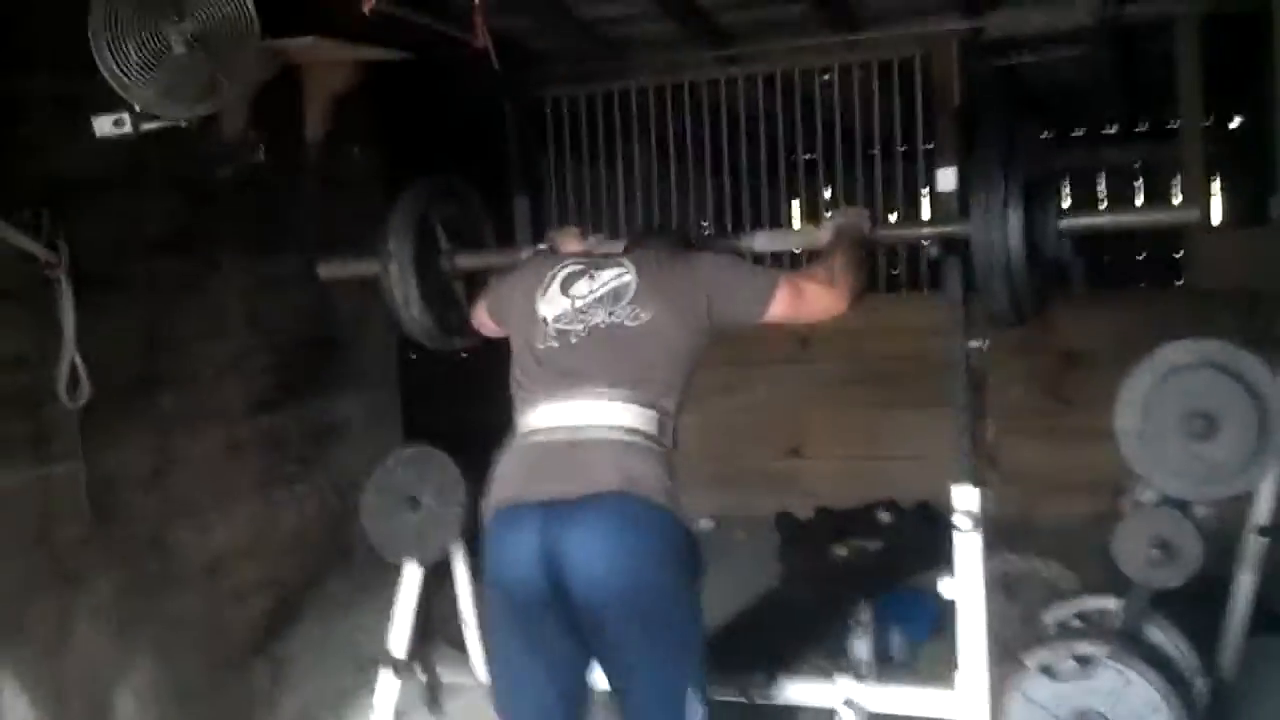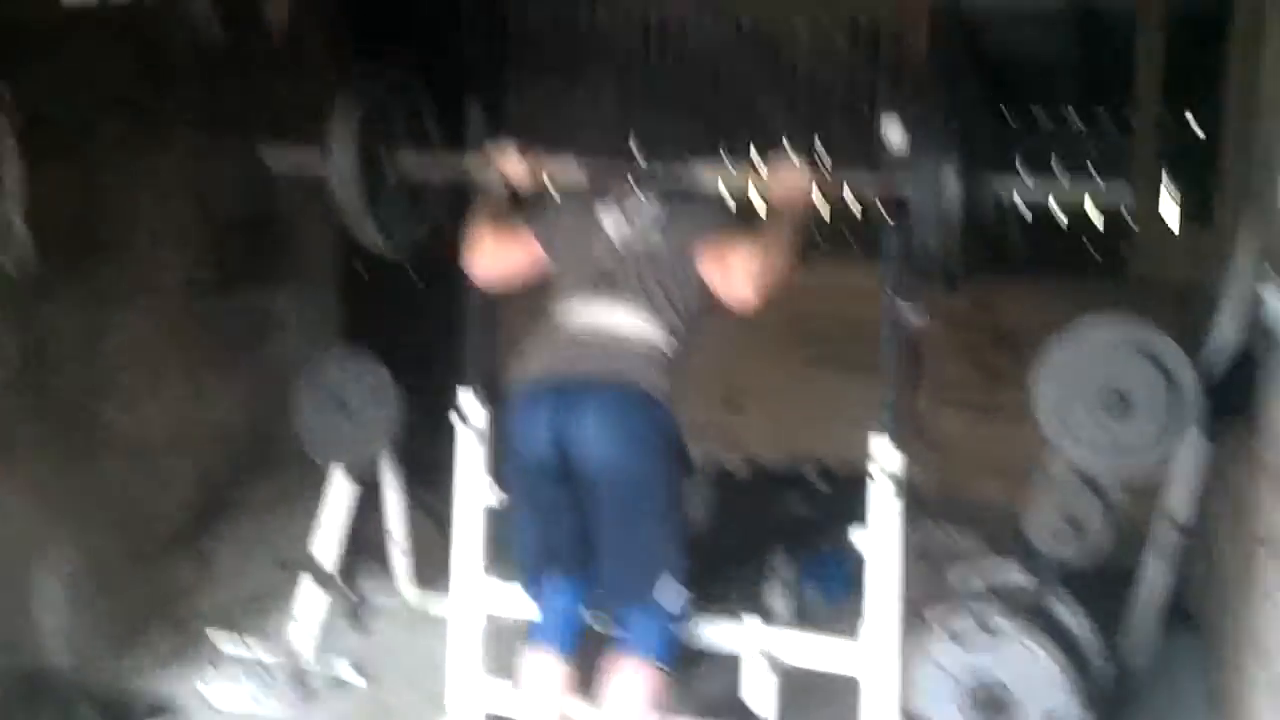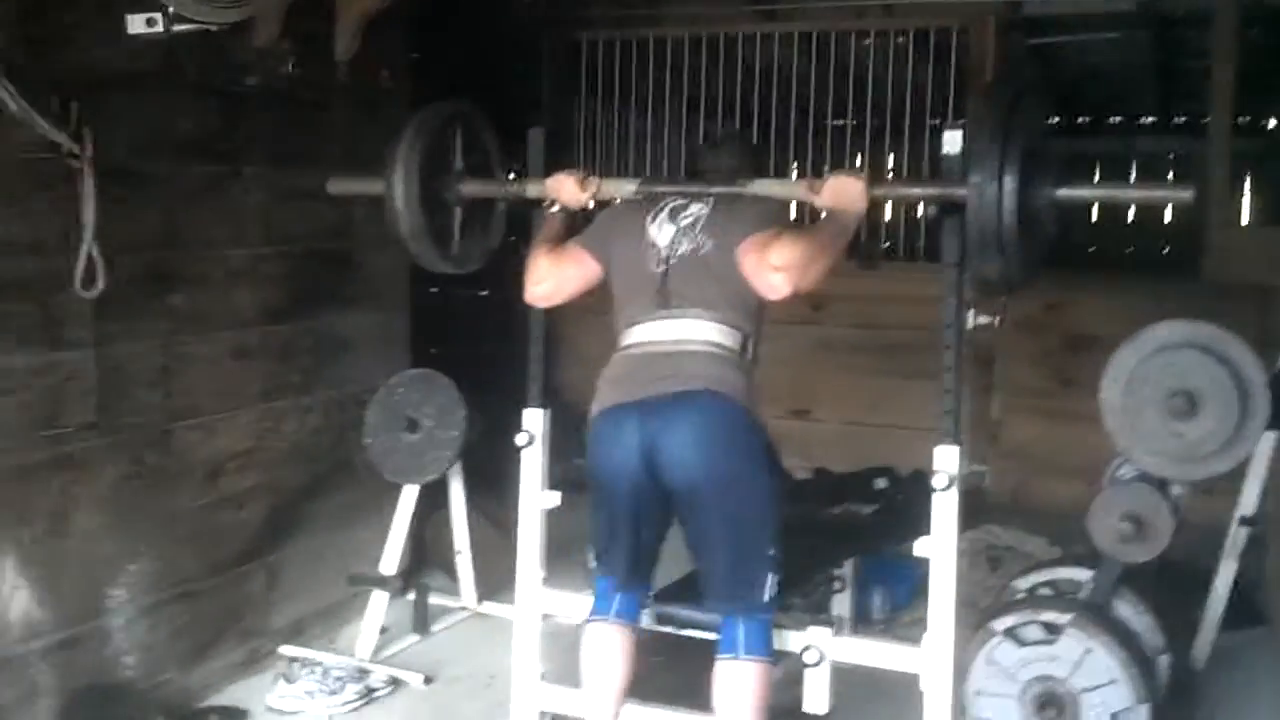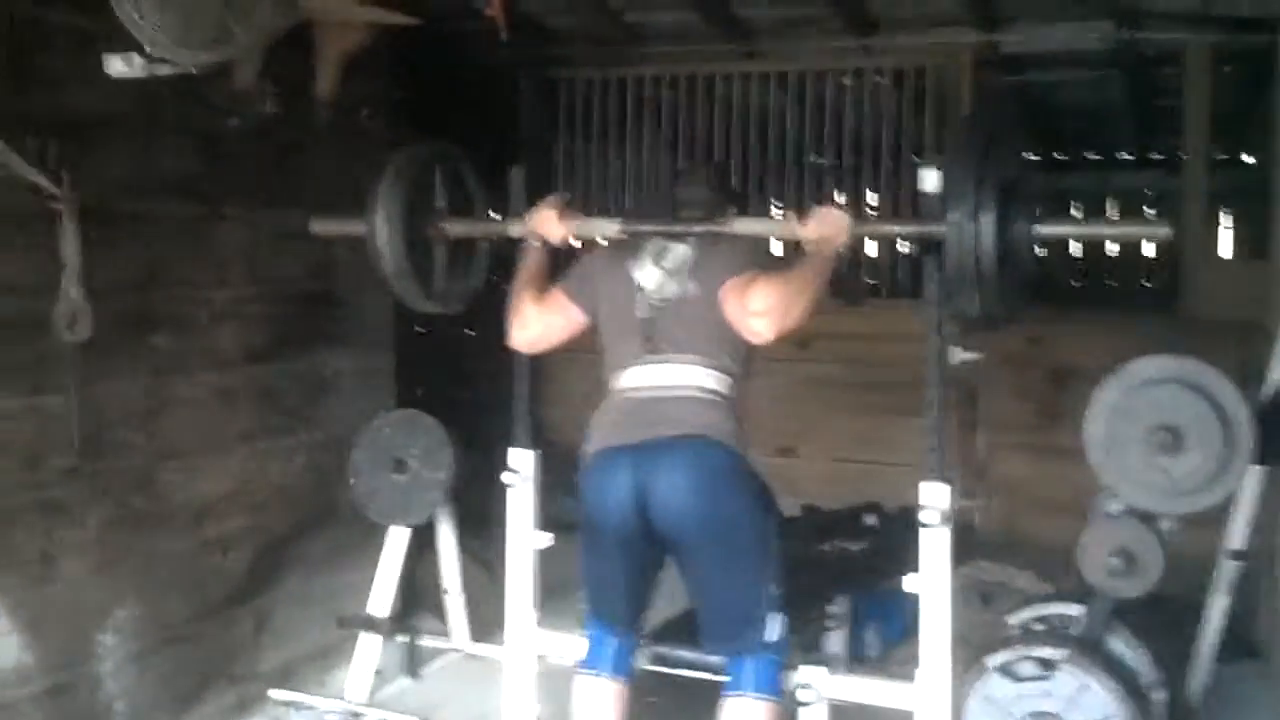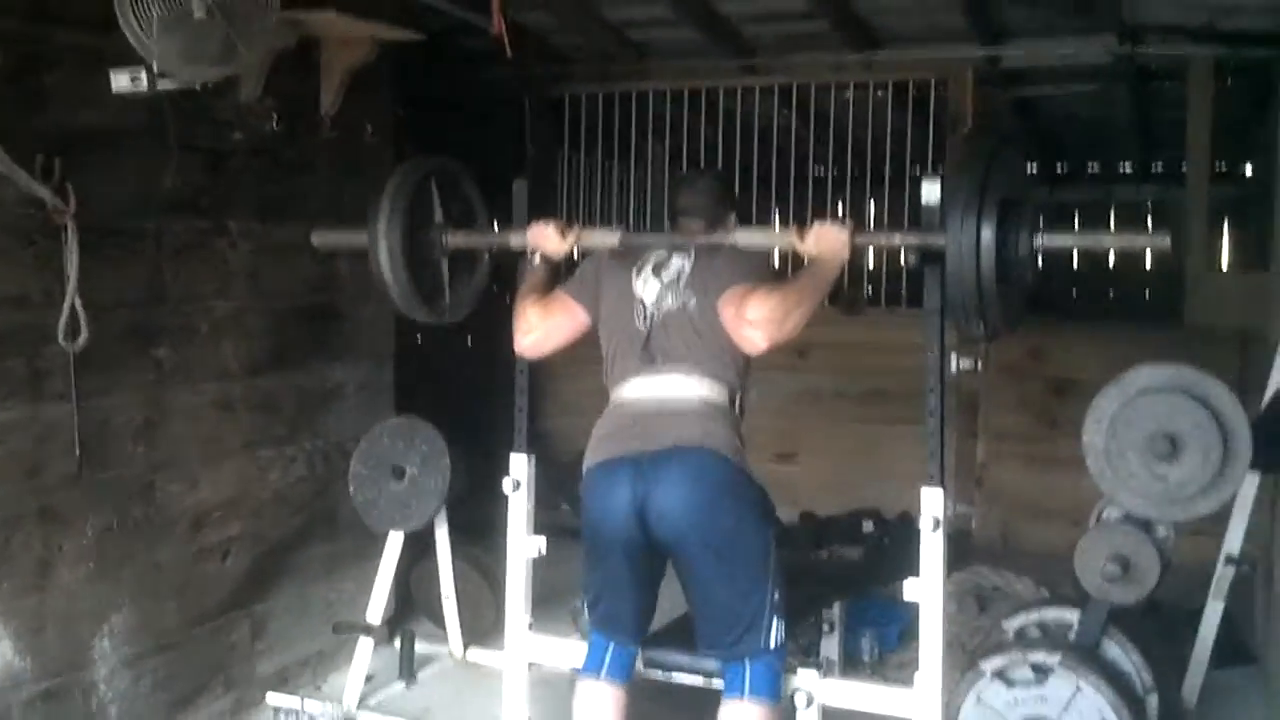
dt=1s
person 1, frame 1
left shoulder: (537, 279)
right shoulder: (693, 274)
left elbow: (485, 319)
right elbow: (827, 297)
right wrist: (844, 236)
left hip: (513, 516)
right hip: (621, 513)
person 1, frame 2
left shoulder: (580, 210)
right shoulder: (704, 215)
left elbow: (482, 262)
right elbow: (744, 283)
left wrist: (504, 185)
right wrist: (791, 206)
left hip: (536, 402)
right hip: (623, 410)
left knee: (556, 594)
right knee: (647, 614)
person 1, frame 3
left shoulder: (624, 216)
right shoulder: (755, 211)
left elbow: (541, 285)
right elbow: (779, 275)
left wrist: (560, 209)
right wrist: (843, 214)
left hip: (616, 419)
right hip: (708, 419)
left knee: (616, 585)
right knee: (743, 606)
person 1, frame 4
left shoulder: (608, 259)
right shoulder: (736, 251)
left elbow: (526, 331)
right elbow: (763, 318)
left wrist: (538, 244)
right wrist: (824, 247)
left hip: (609, 461)
right hip: (701, 460)
left knee: (608, 632)
right knee: (753, 646)
person 1, frame 5
left shoulder: (610, 266)
right shoulder: (736, 262)
left elbow: (530, 337)
right elbow: (757, 327)
left wrist: (541, 258)
right wrist: (825, 261)
left hip: (608, 471)
right hip: (699, 469)
left knee: (610, 638)
right knee: (753, 652)
